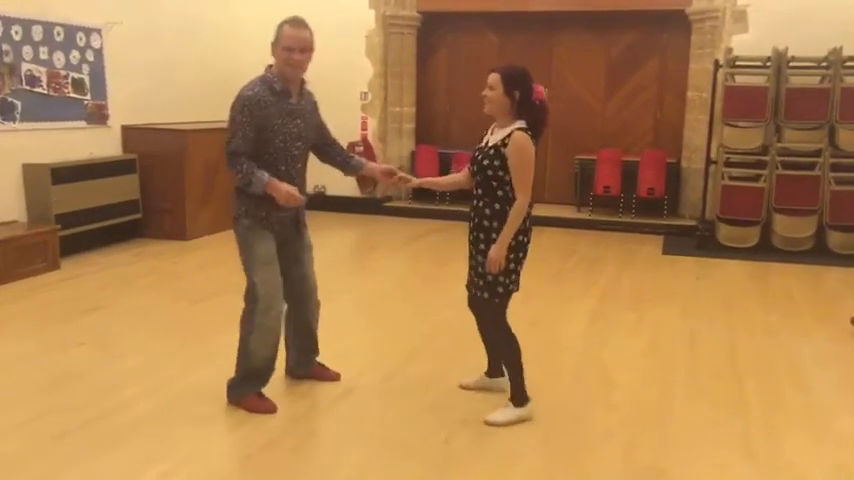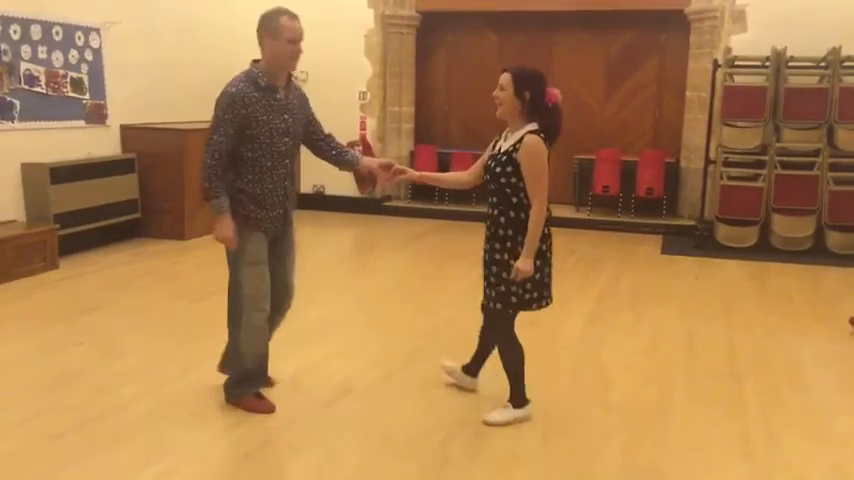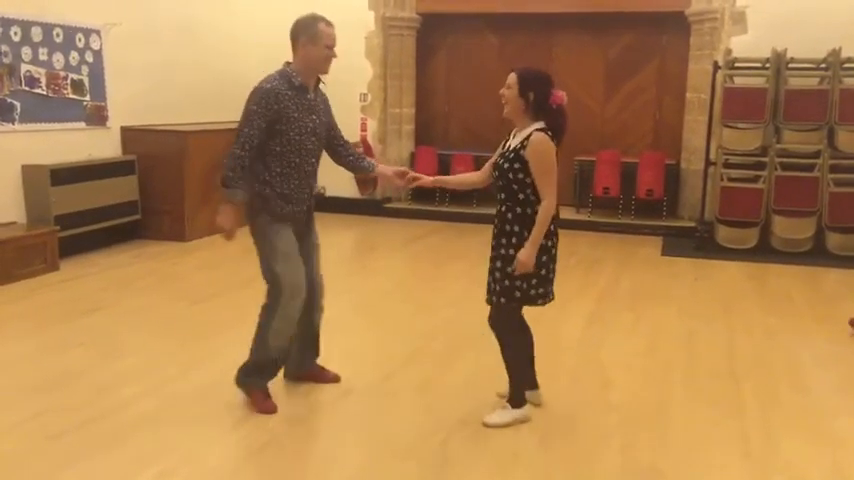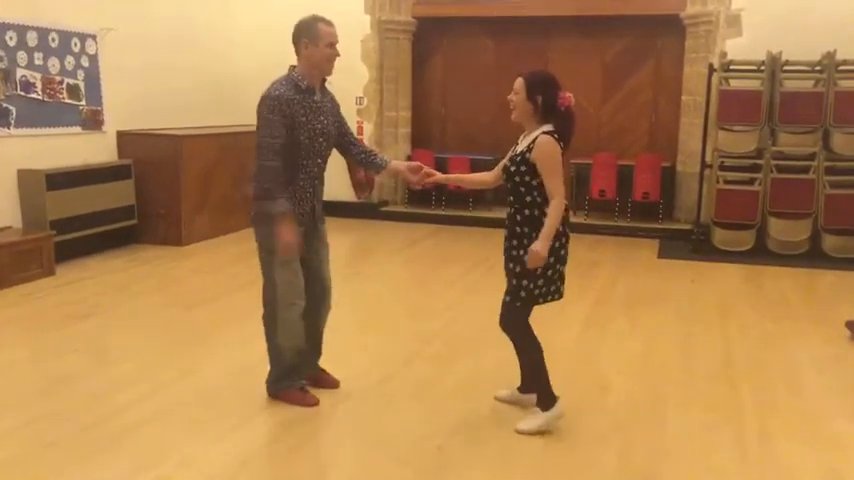
dt=0.5s
person 1, frame 1
left shoulder: (307, 100)
right shoulder: (252, 97)
left elbow: (326, 147)
right elbow: (236, 158)
left wrist: (369, 168)
right wrist: (272, 186)
left hip: (293, 216)
right hip: (257, 215)
left knee: (304, 293)
right knee: (266, 300)
left ankle: (302, 361)
right ankle: (245, 385)
person 1, frame 2
left shoulder: (296, 96)
right shoulder: (237, 95)
left elbow: (320, 141)
right elbow: (215, 159)
left wrist: (365, 163)
right wrist: (222, 215)
left hip: (282, 215)
right hip: (248, 216)
left knee: (280, 296)
right knee: (253, 301)
left ankle: (237, 359)
right ankle: (242, 385)
person 1, frame 3
left shoulder: (319, 98)
right shoulder: (271, 91)
left elbow: (339, 148)
right elbow: (243, 149)
left wrist: (382, 170)
right wrist: (230, 203)
left hip: (303, 212)
right hip: (272, 212)
left knee: (312, 291)
right knee: (289, 291)
left ankle: (302, 363)
right ankle: (255, 376)
person 1, frame 4
left shoulder: (326, 99)
right shoulder: (279, 97)
left elbow: (350, 146)
right elbow: (270, 163)
left wrist: (395, 166)
right wrist: (281, 220)
left hip: (311, 213)
right hip: (279, 215)
left knee: (320, 292)
right knee: (287, 299)
left ankle: (307, 364)
right ankle: (284, 380)
person 2, frame 1
left shoulder: (519, 139)
right shoulder: (492, 133)
left elbow: (522, 199)
right elbow: (467, 178)
left wrist: (502, 245)
right wrist: (421, 181)
left hip: (505, 235)
right hip: (482, 230)
left knee: (493, 312)
right knee: (479, 305)
left ankle: (520, 401)
right ankle: (495, 374)
person 2, frame 2
left shoulder: (532, 143)
right shoulder: (505, 138)
left elbow: (539, 205)
right elbow: (470, 178)
left wrist: (528, 256)
right wrist: (419, 176)
left hip: (520, 241)
right hip: (500, 237)
left knee: (501, 320)
right knee: (492, 310)
left ankle: (519, 403)
right ankle: (471, 371)
person 2, frame 3
left shoulder: (539, 140)
right shoulder: (515, 136)
left elbow: (549, 200)
right elbow: (482, 177)
left wrist: (531, 247)
right wrist: (433, 181)
left hip: (528, 239)
right hip: (509, 235)
left knee: (501, 319)
right knee: (511, 316)
left ankle: (518, 403)
right ankle: (528, 386)
person 2, frame 4
left shoulder: (545, 142)
right shoulder: (526, 139)
left elbow: (557, 201)
right elbow: (494, 178)
left wrist: (544, 242)
right wrist: (445, 178)
left hip: (537, 242)
right hip: (521, 237)
left knee: (512, 319)
right knee: (517, 318)
left ankle: (548, 403)
right ankle: (529, 388)
